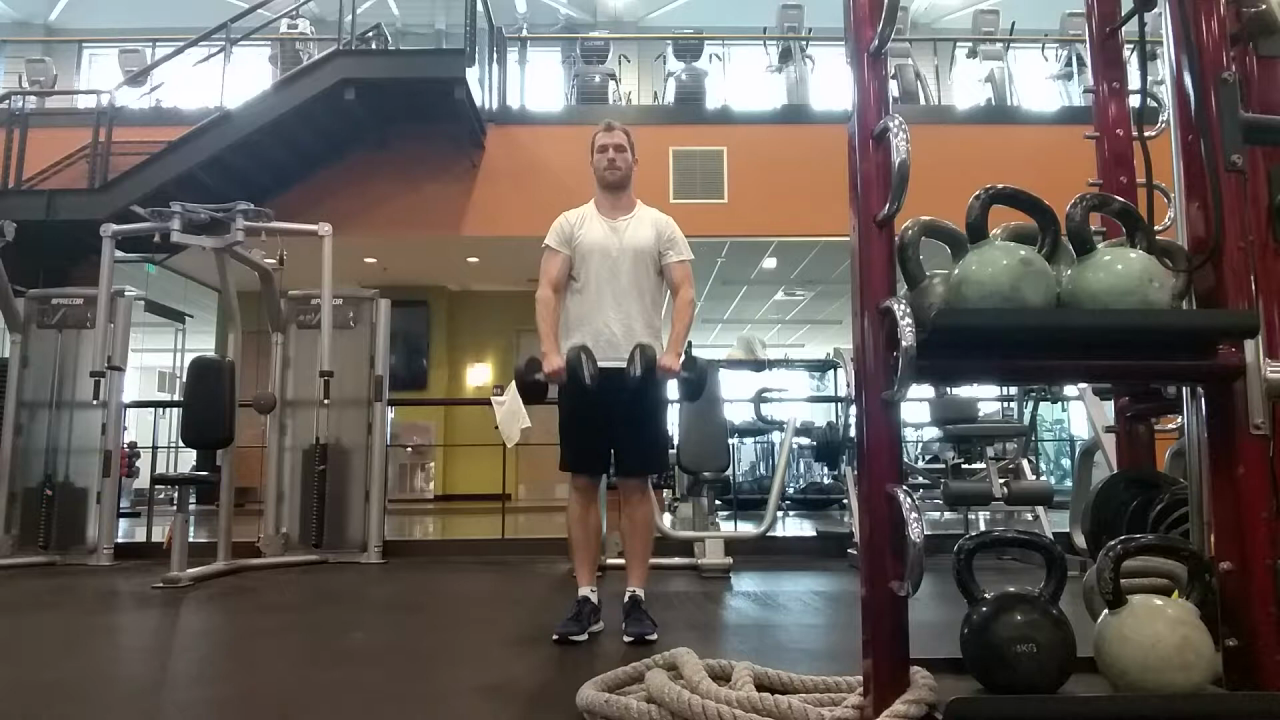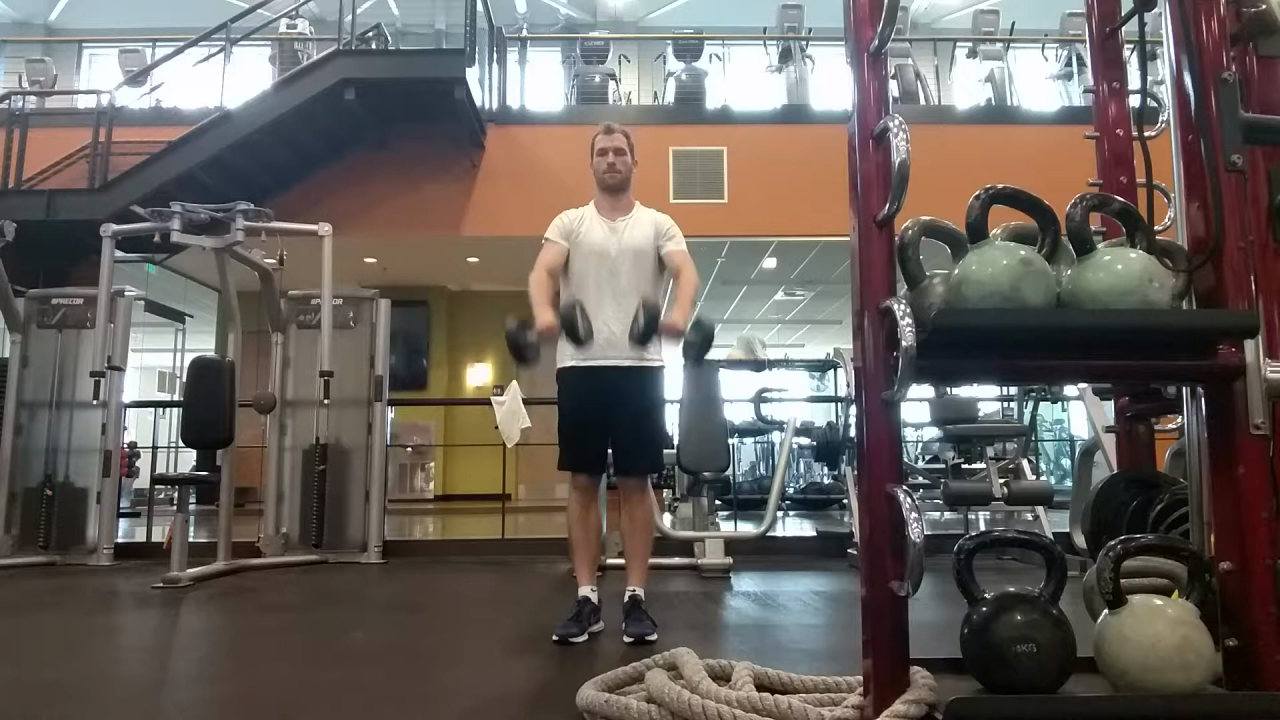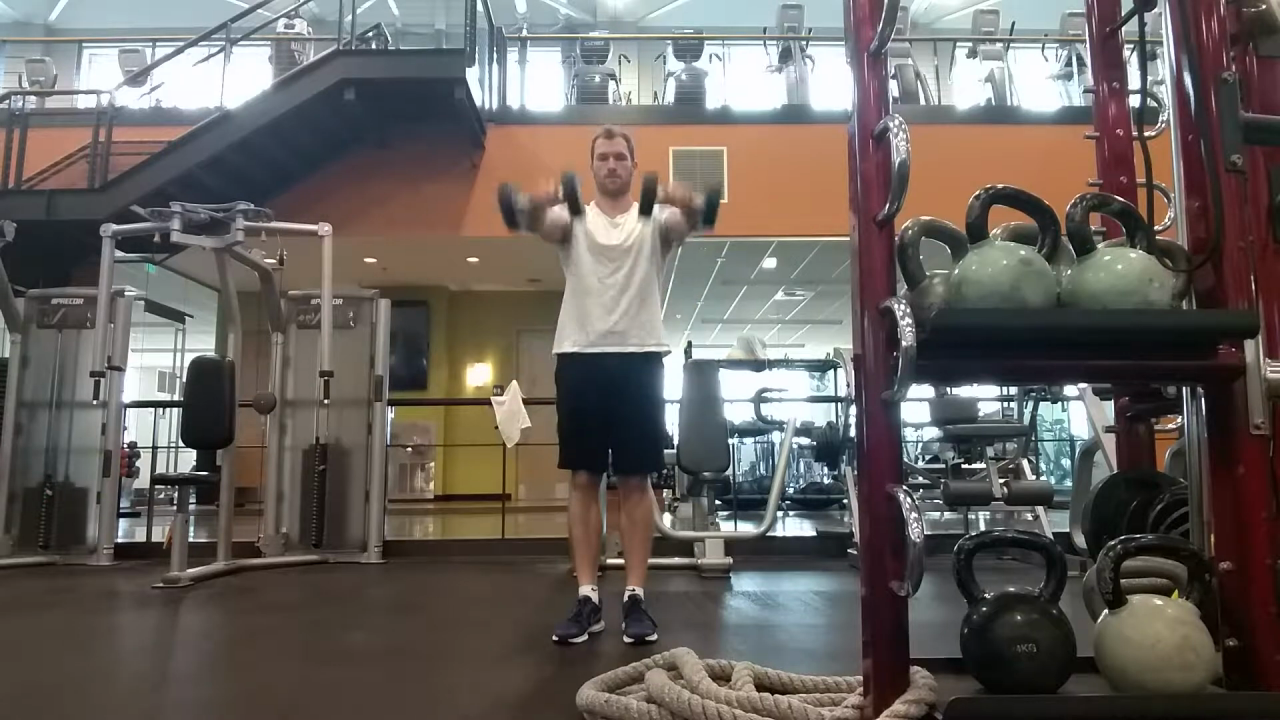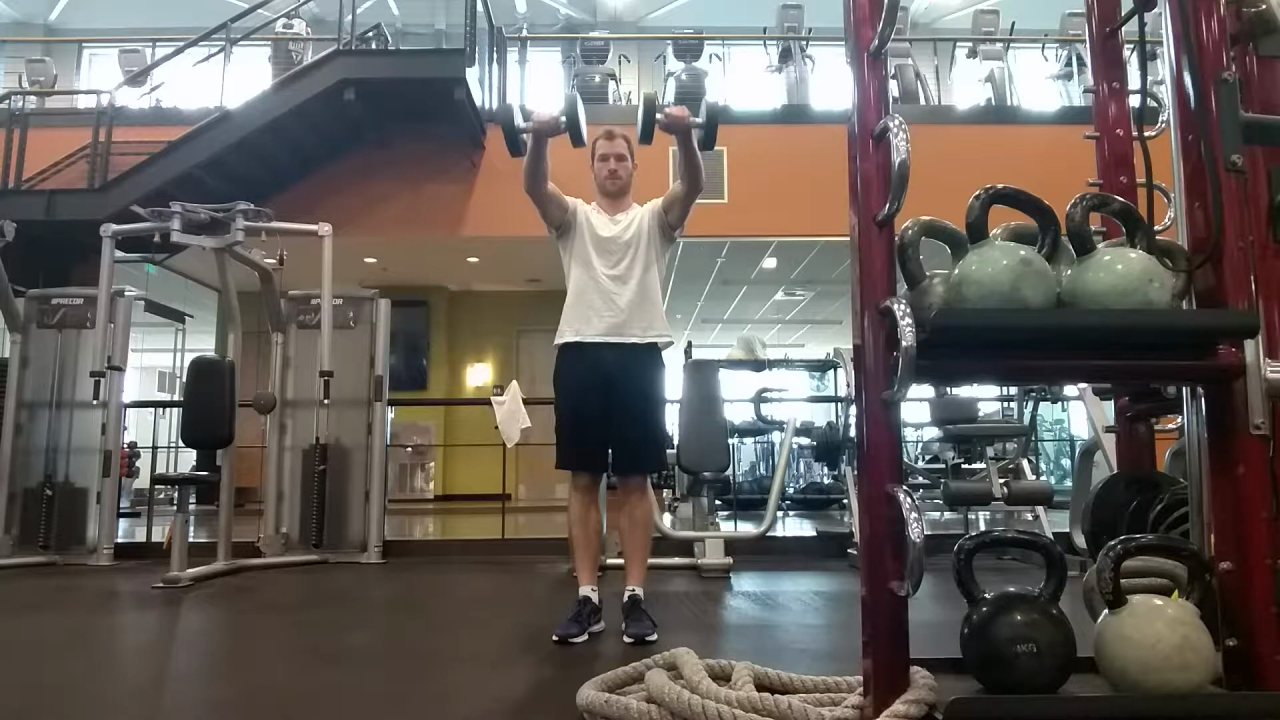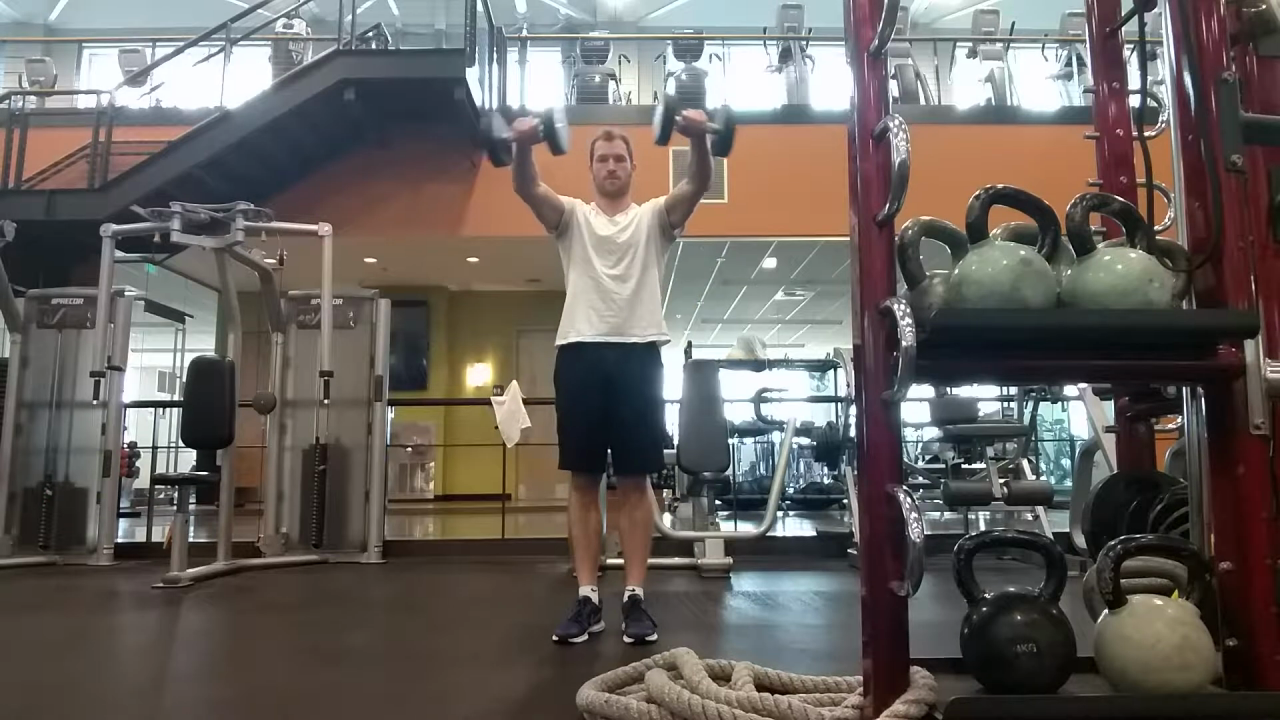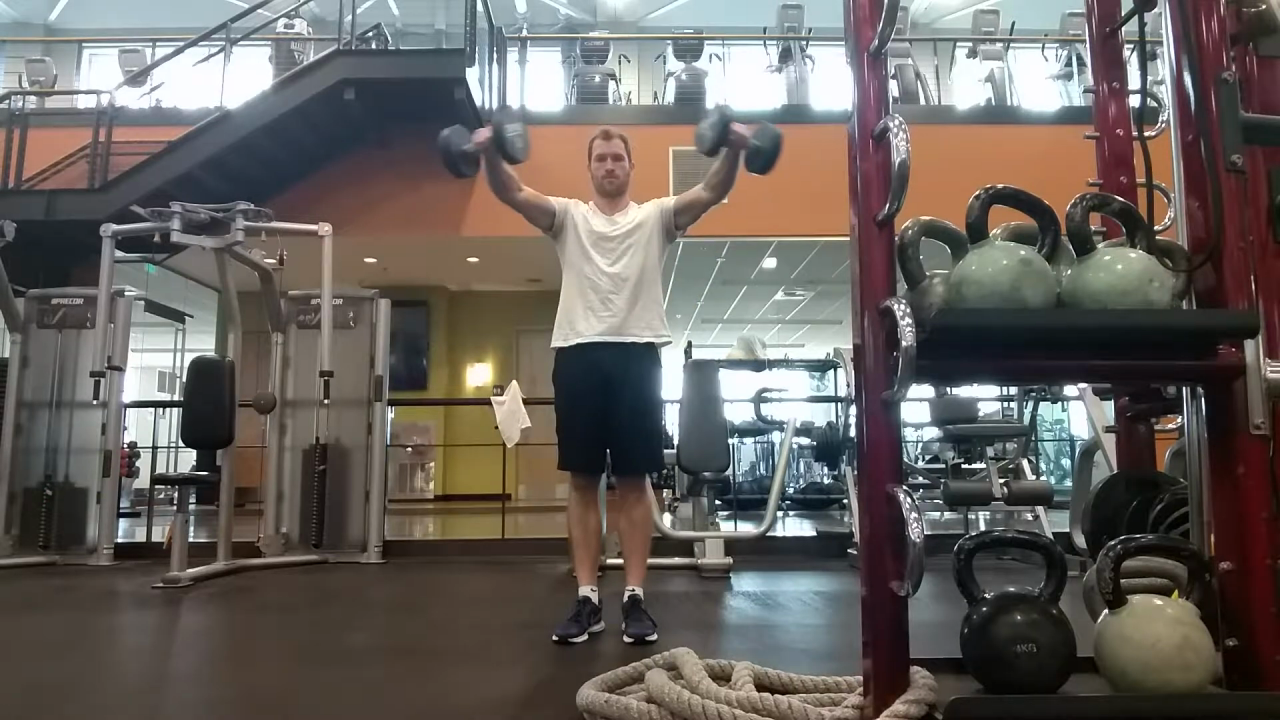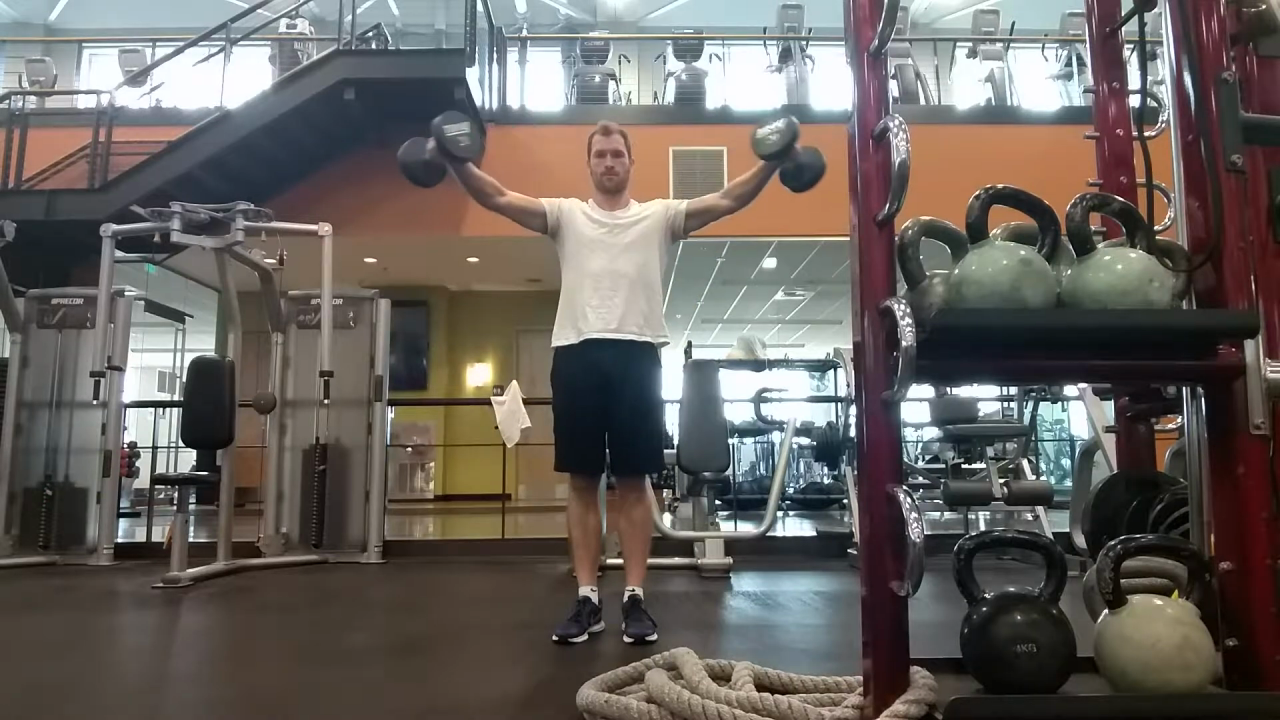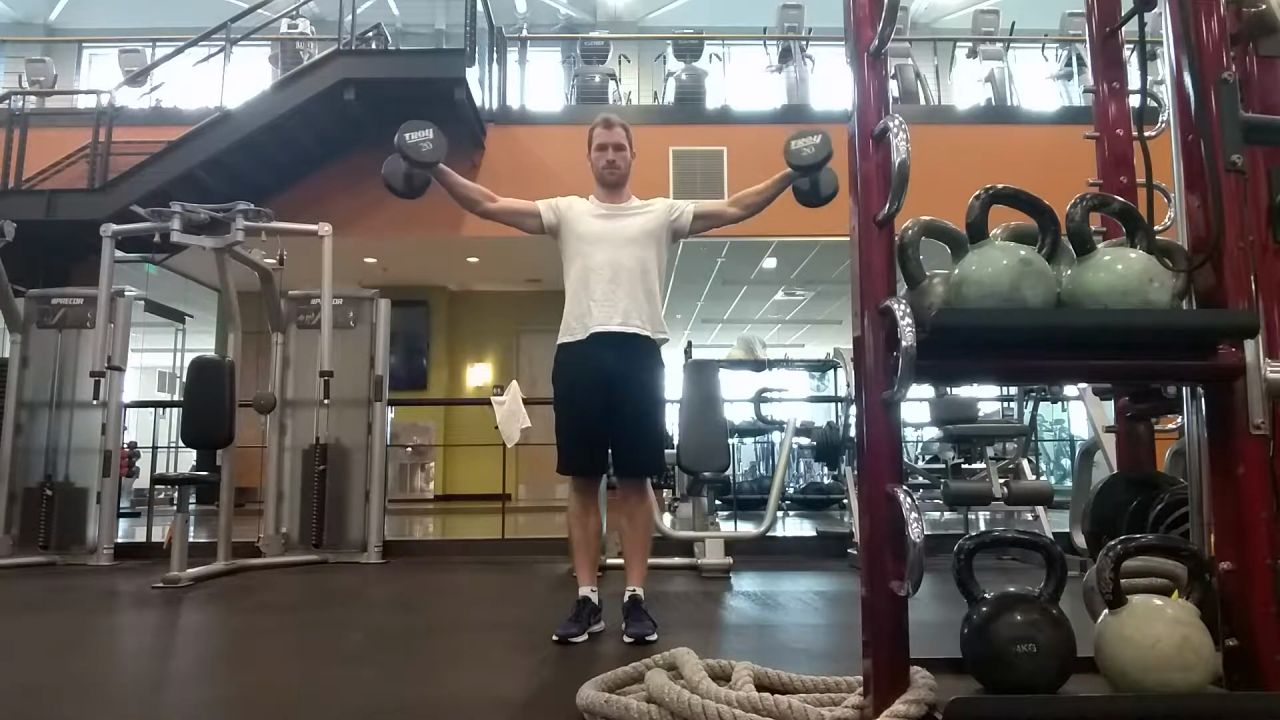
dt=0.3s
person 1, frame 1
left shoulder: (660, 225)
right shoulder: (569, 224)
left elbow: (684, 291)
right elbow: (548, 291)
left wrist: (673, 351)
right wrist: (550, 351)
left knee: (636, 484)
right knee: (583, 483)
left ankle: (635, 598)
right ankle: (586, 599)
person 1, frame 2
left shoulder: (658, 224)
right shoulder: (569, 222)
left elbow: (686, 273)
right elbow: (542, 271)
left wrist: (680, 312)
right wrist: (543, 310)
left hip: (639, 368)
right hip: (580, 367)
left knee: (636, 483)
right knee: (583, 482)
left ankle: (635, 598)
right ankle: (587, 598)
person 1, frame 3
left shoulder: (654, 220)
right shoulder: (572, 219)
left elbow: (687, 221)
right elbow: (537, 220)
left wrist: (686, 202)
right wrist: (535, 205)
left hip: (639, 358)
right hip: (581, 357)
left knee: (635, 480)
right knee: (584, 479)
left ankle: (635, 597)
right ankle: (587, 598)
person 1, frame 4
left shoulder: (655, 217)
right shoulder: (572, 216)
left elbow: (692, 185)
right elbow: (534, 186)
left wrist: (683, 137)
right wrist: (540, 139)
left hip: (638, 354)
right hip: (581, 353)
left knee: (635, 480)
right knee: (583, 480)
left ankle: (634, 596)
right ankle: (587, 597)
person 1, frame 5
left shoulder: (655, 217)
right shoulder: (571, 216)
left elbow: (698, 184)
right elbow: (526, 187)
left wrist: (698, 139)
right wrist: (524, 145)
left hip: (638, 353)
right hip: (581, 353)
left knee: (635, 480)
right knee: (583, 479)
left ankle: (635, 597)
right ankle: (587, 598)
person 1, frame 6
left shoulder: (656, 216)
right shoulder: (567, 216)
left elbow: (712, 191)
right elbow: (511, 192)
left wrist: (733, 149)
right wrist: (490, 155)
left hip: (636, 355)
right hip: (579, 354)
left knee: (634, 480)
right knee: (582, 480)
left ankle: (634, 597)
right ankle: (587, 598)
person 1, frame 7
left shoulder: (659, 215)
right shoulder: (565, 213)
left elbow: (726, 201)
right elbow: (498, 197)
left wrist: (771, 162)
right wrist: (456, 162)
left hip: (636, 353)
right hip: (577, 353)
left knee: (634, 479)
right knee: (582, 480)
left ankle: (635, 598)
right ankle: (587, 598)
person 1, frame 8
left shoulder: (662, 213)
right shoulder: (566, 212)
left elbow: (734, 208)
right elbow: (490, 204)
left wrist: (791, 174)
right wrist: (436, 170)
left hip: (637, 352)
right hip: (579, 352)
left knee: (635, 481)
right knee: (583, 482)
left ankle: (635, 597)
right ankle: (587, 598)
